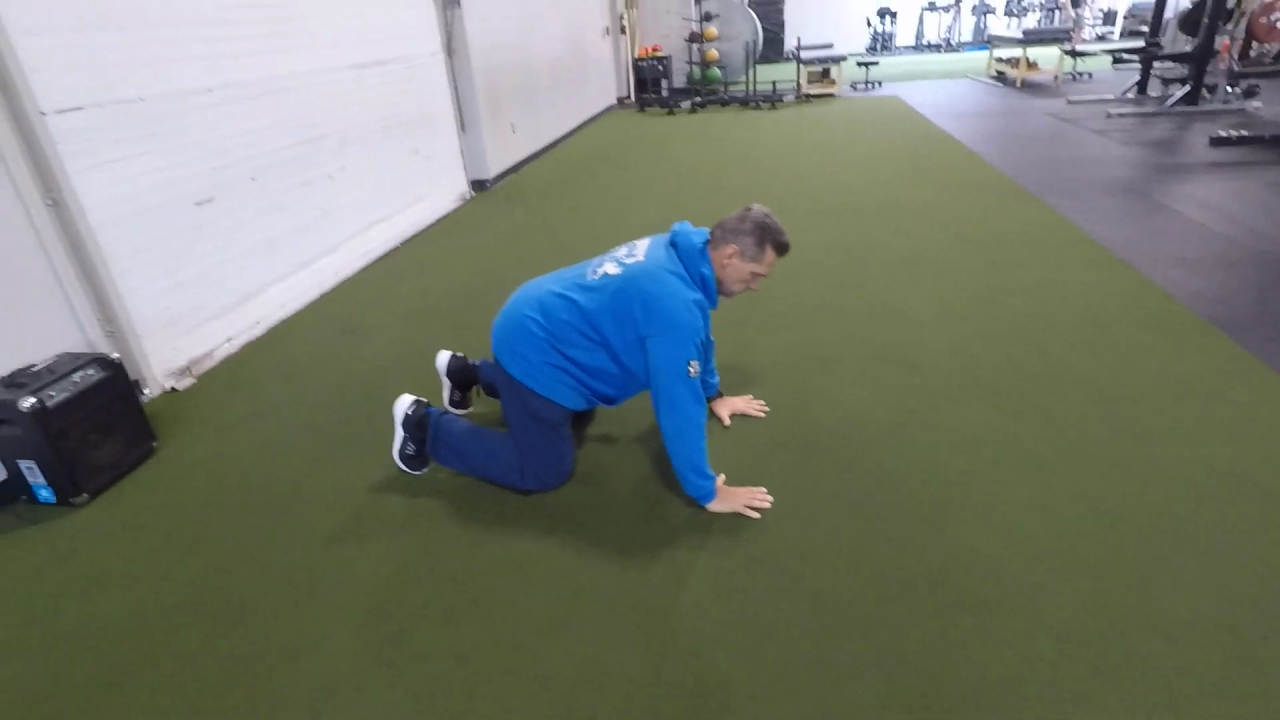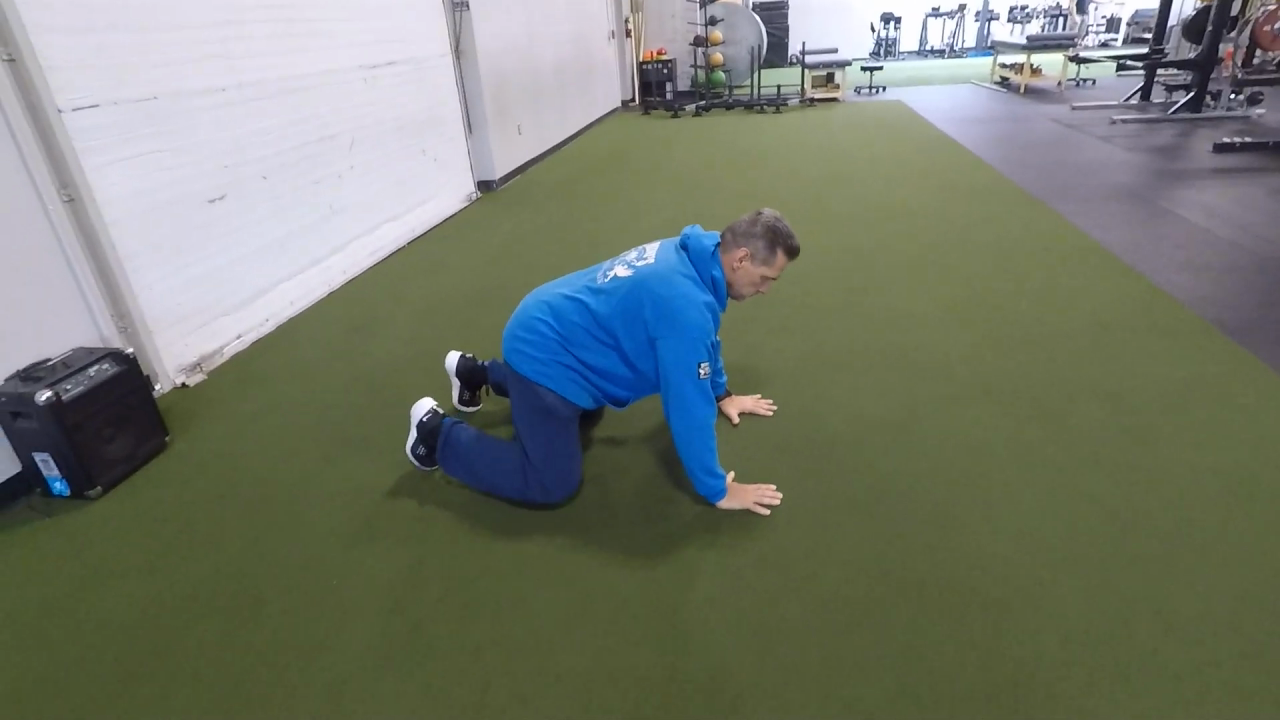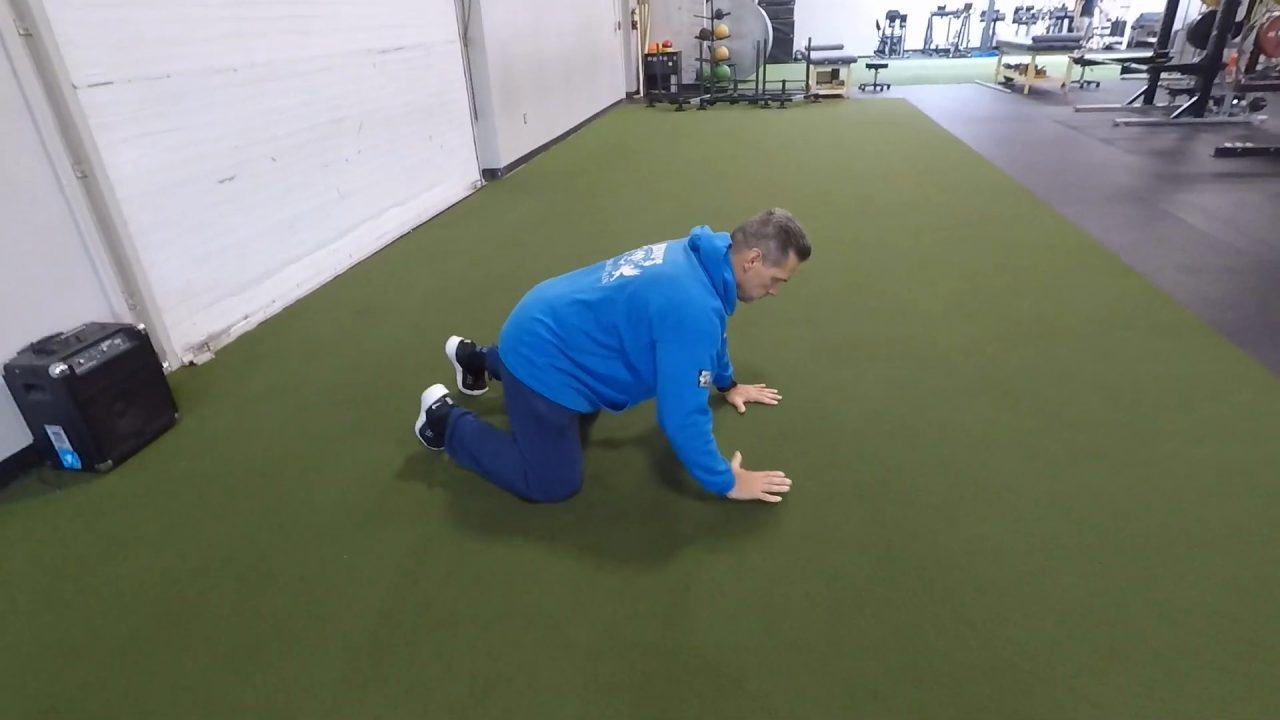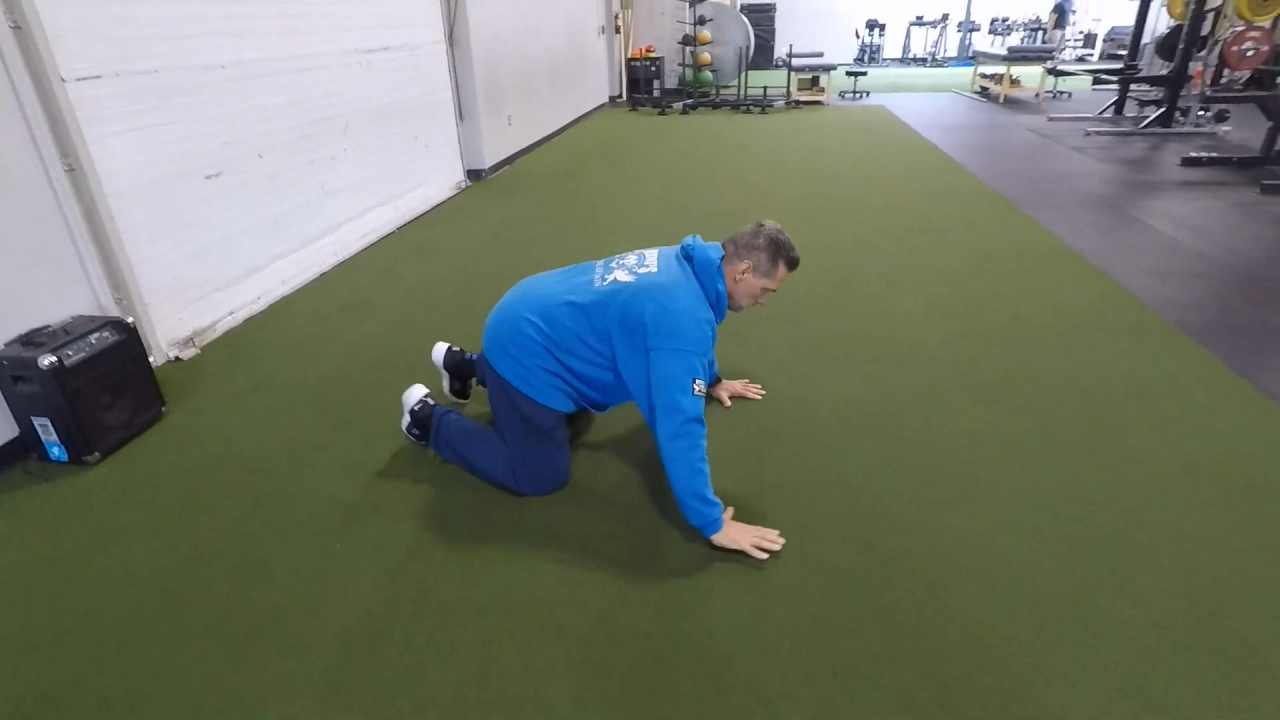
dt=0.3s
person 1, frame 1
left shoulder: (684, 252)
right shoulder: (675, 303)
left elbow: (697, 338)
right elbow: (680, 406)
left wrist: (713, 394)
right wrist: (707, 492)
left hip: (538, 323)
right hip: (533, 349)
left knee: (578, 416)
right knee: (546, 471)
left ankle: (468, 372)
right ankle: (425, 426)
person 1, frame 2
left shoulder: (696, 255)
right shoulder: (685, 303)
right elbow: (690, 407)
left wrist: (721, 393)
right wrist: (717, 490)
left hip: (547, 326)
right hip: (544, 353)
left knee: (586, 413)
right knee: (553, 484)
left ankle: (477, 372)
right ankle: (437, 434)
person 1, frame 3
left shoulder: (698, 256)
right shoulder: (691, 308)
right elbow: (684, 416)
left wrist: (726, 383)
right wrist: (727, 482)
left hip: (542, 326)
right hip: (541, 360)
left knee: (581, 414)
right knee: (553, 484)
left ankle: (478, 359)
right ankle: (445, 421)
person 1, frame 4
left shoulder: (689, 264)
right shoulder: (684, 316)
right elbow: (680, 428)
left wrist: (711, 379)
right wrist: (714, 523)
left hip: (525, 318)
right hip: (525, 351)
left knee: (572, 423)
right knee: (543, 476)
left ankle: (467, 366)
right ankle: (429, 418)
